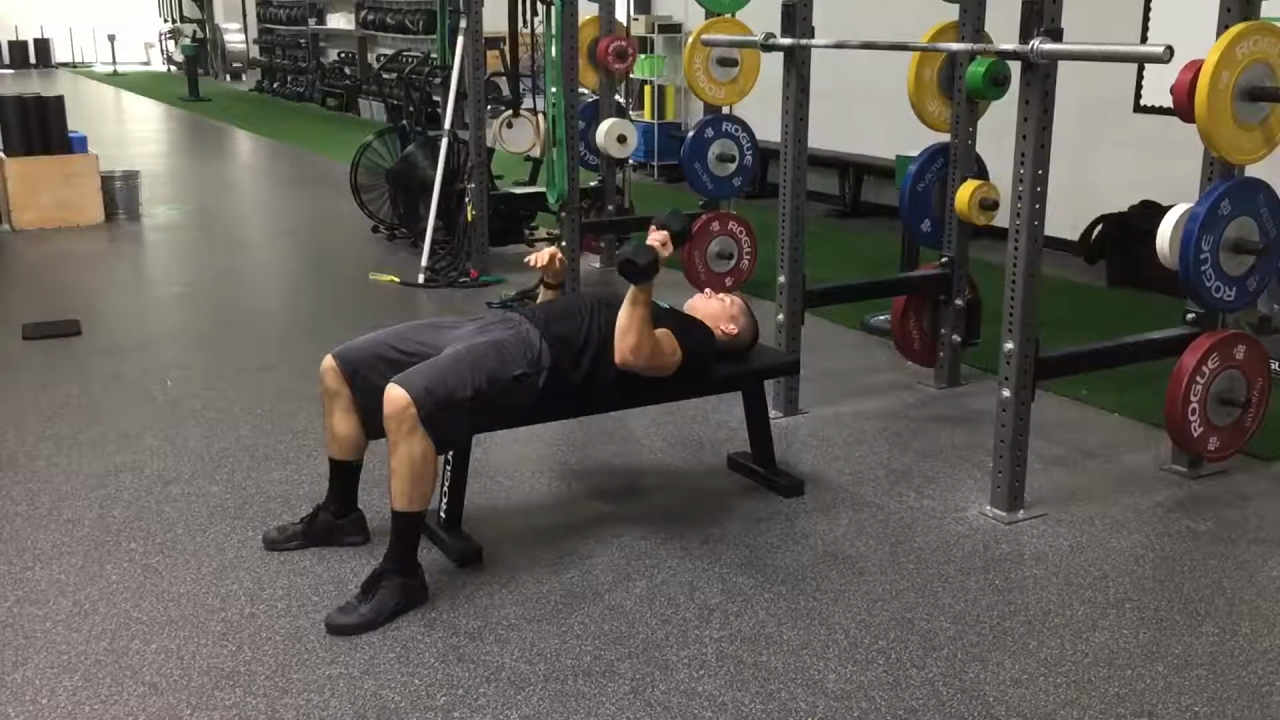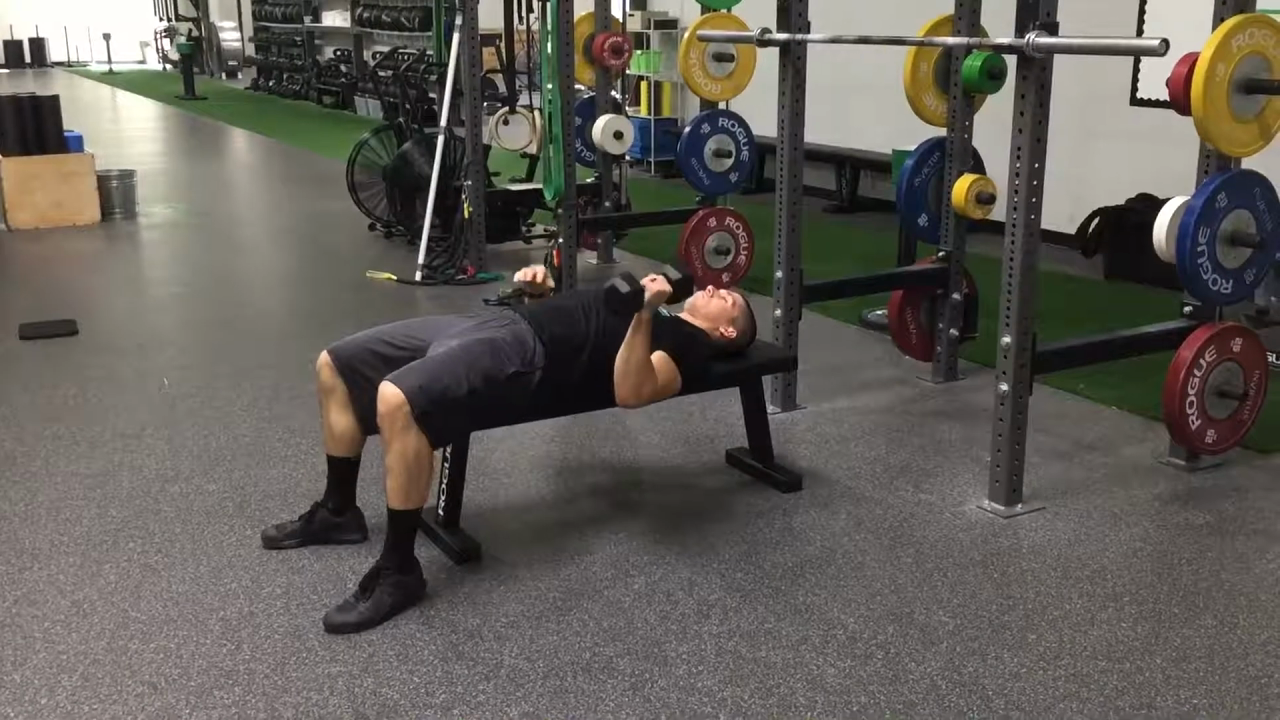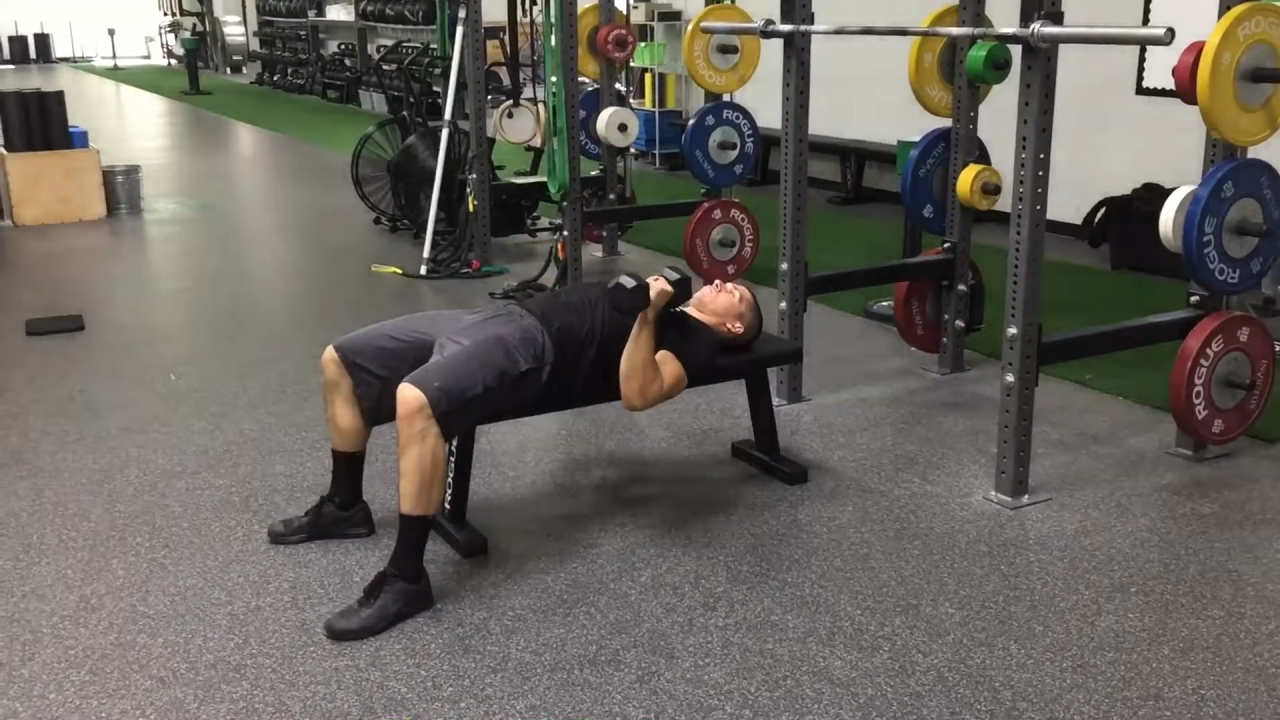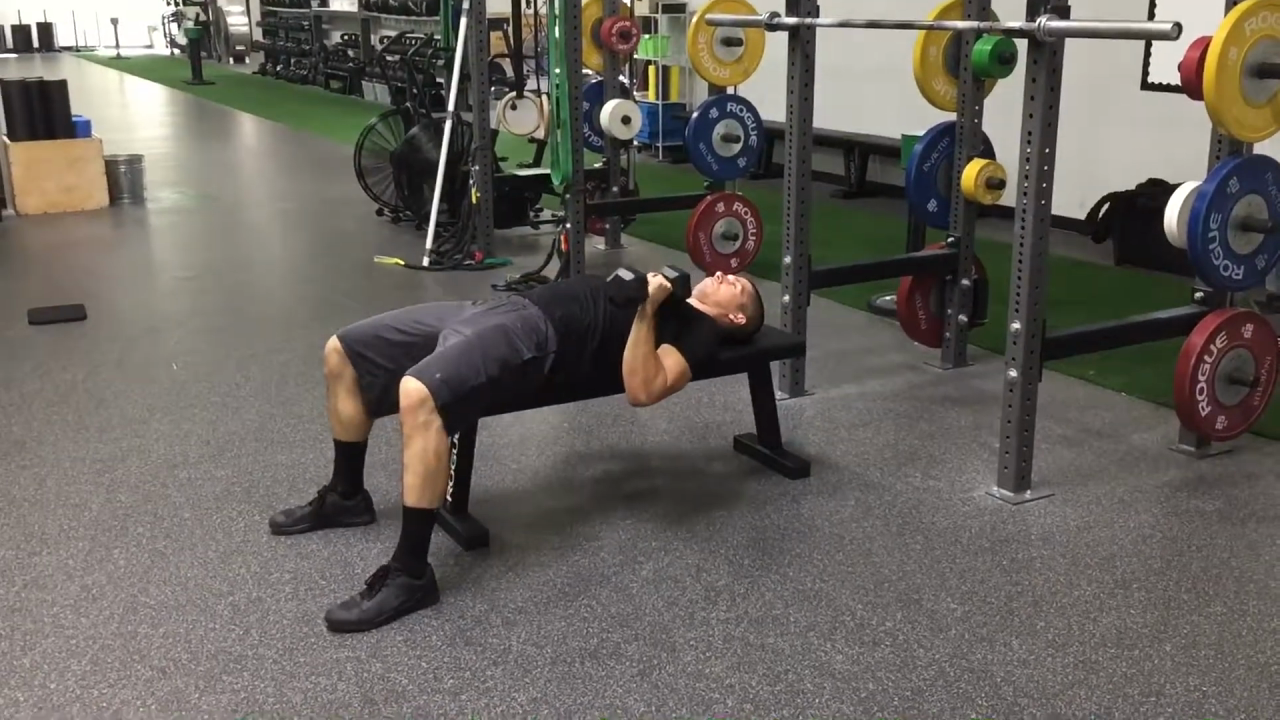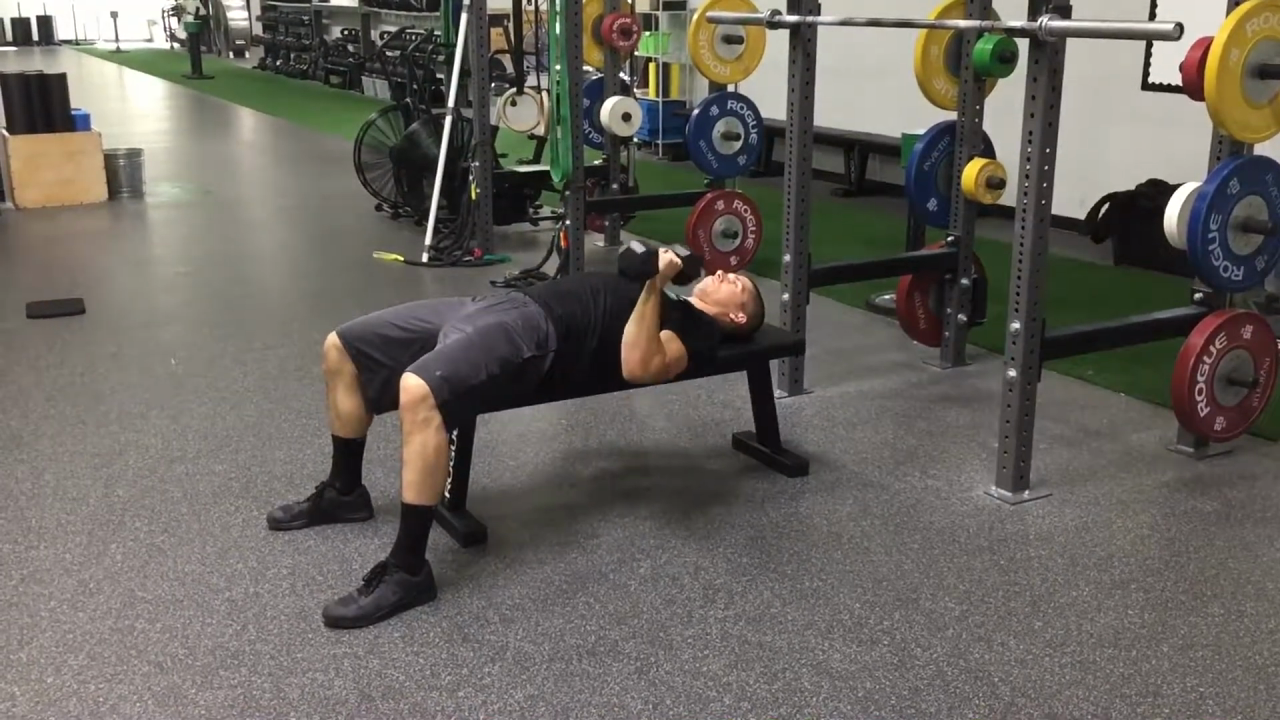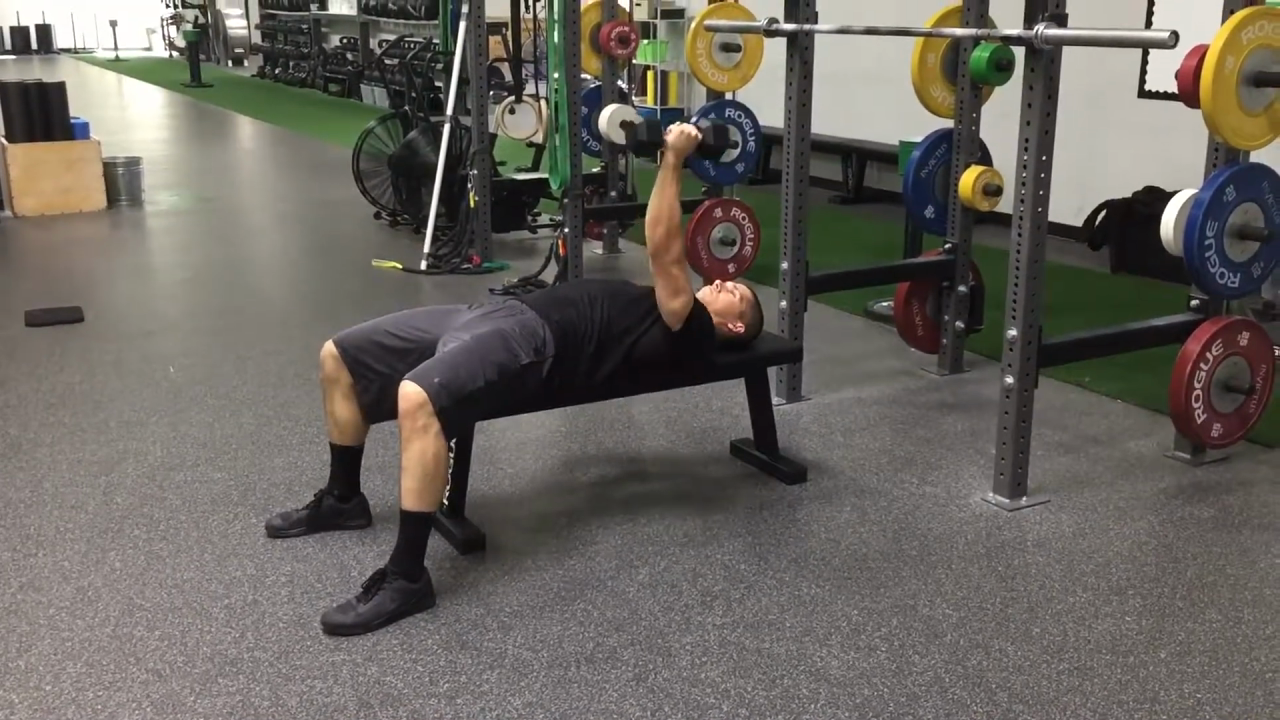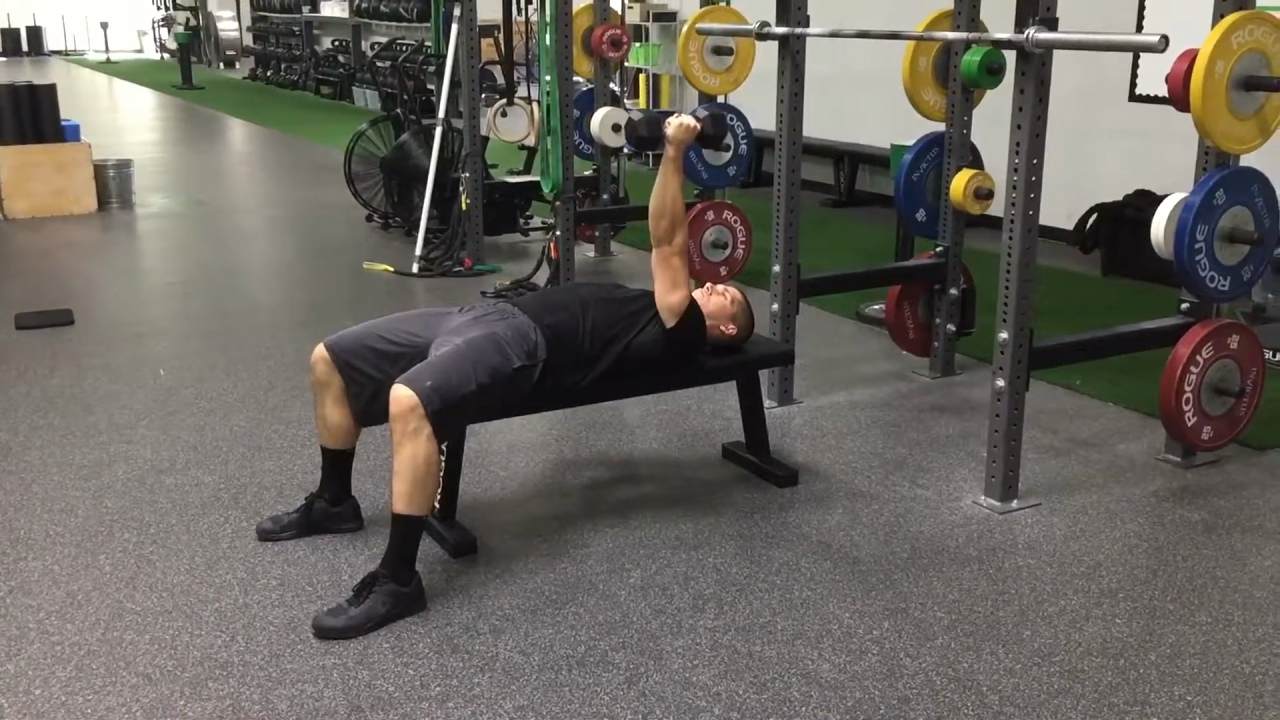
dt=0.7s
person 1, frame 1
left shoulder: (694, 339)
right shoulder: (656, 314)
left elbow: (629, 353)
right wrist: (552, 280)
left hip: (526, 355)
left knee: (403, 403)
right knee: (338, 369)
left ankle: (401, 573)
right ankle: (340, 513)
person 1, frame 2
left shoulder: (690, 343)
right shoulder: (650, 318)
left elbow: (630, 392)
left wrist: (644, 312)
right wrist: (539, 288)
left hip: (521, 354)
left knee: (397, 400)
right knee: (336, 366)
left ankle: (399, 571)
right ankle: (338, 512)
person 1, frame 3
left shoulder: (695, 338)
right shoulder: (659, 308)
left elbow: (637, 393)
left wrist: (647, 314)
left hip: (529, 348)
left knee: (415, 402)
right knee: (340, 362)
left ankle: (406, 578)
right ankle: (344, 506)
person 1, frame 4
left shoulder: (697, 329)
right shoulder: (663, 298)
left elbow: (641, 389)
left wrist: (647, 308)
left hip: (533, 337)
left knee: (419, 396)
right knee: (343, 352)
left ankle: (410, 573)
right ankle: (346, 496)
person 1, frame 5
left shoulder: (697, 328)
right shoulder: (662, 307)
left elbow: (636, 367)
left wrist: (656, 284)
left hip: (533, 334)
left knee: (420, 391)
right knee: (342, 349)
left ankle: (407, 570)
right ankle: (344, 491)
person 1, frame 6
left shoulder: (690, 333)
right shoulder: (656, 306)
left elbow: (664, 253)
left wrist: (673, 160)
left hip: (531, 342)
left knee: (417, 399)
right knee: (338, 357)
left ankle: (407, 577)
right ankle: (342, 499)
person 1, frame 7
left shoulder: (680, 333)
right shoulder: (648, 310)
left elbow: (668, 244)
left wrist: (675, 152)
left hip: (524, 345)
left knee: (410, 402)
right knee: (329, 361)
left ankle: (398, 581)
right ankle: (333, 502)
